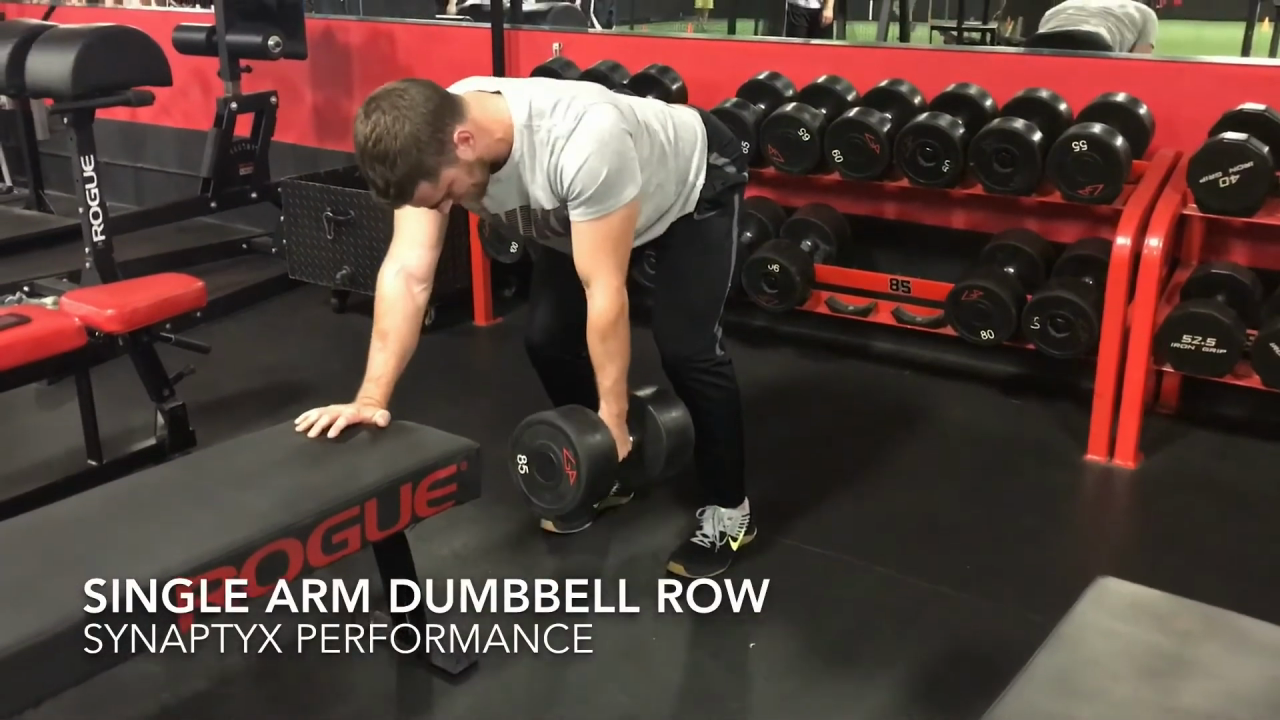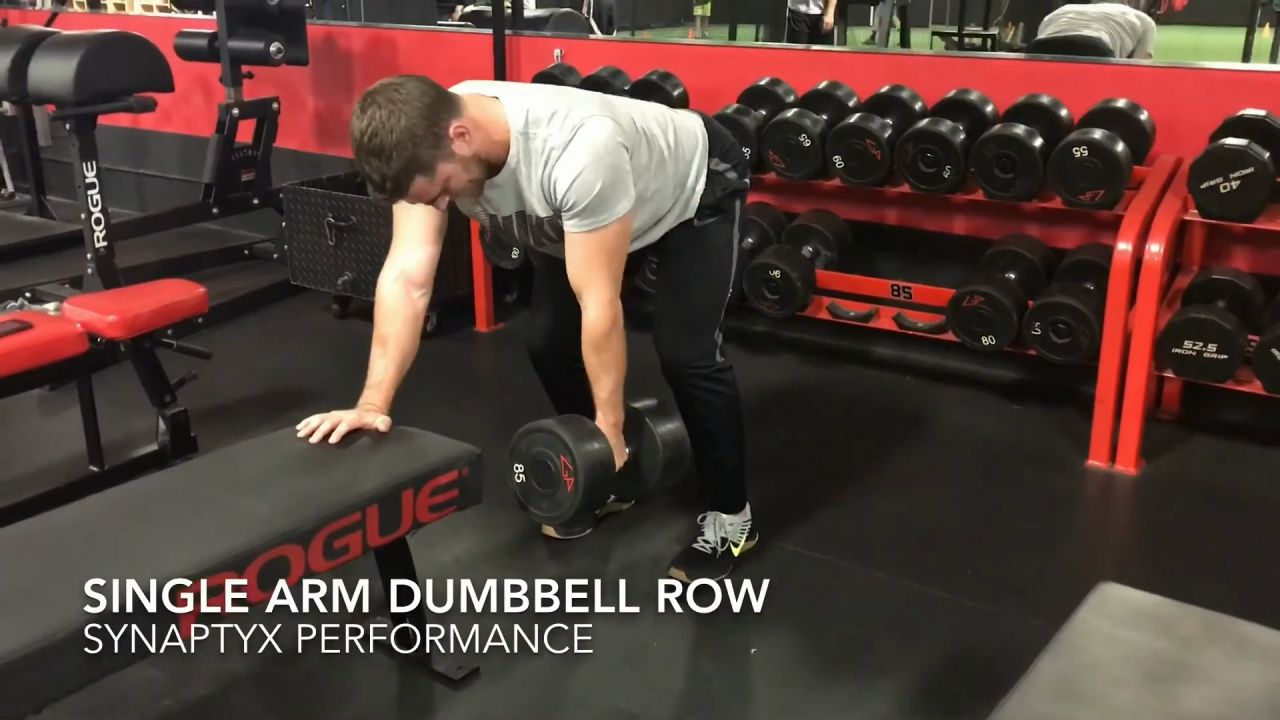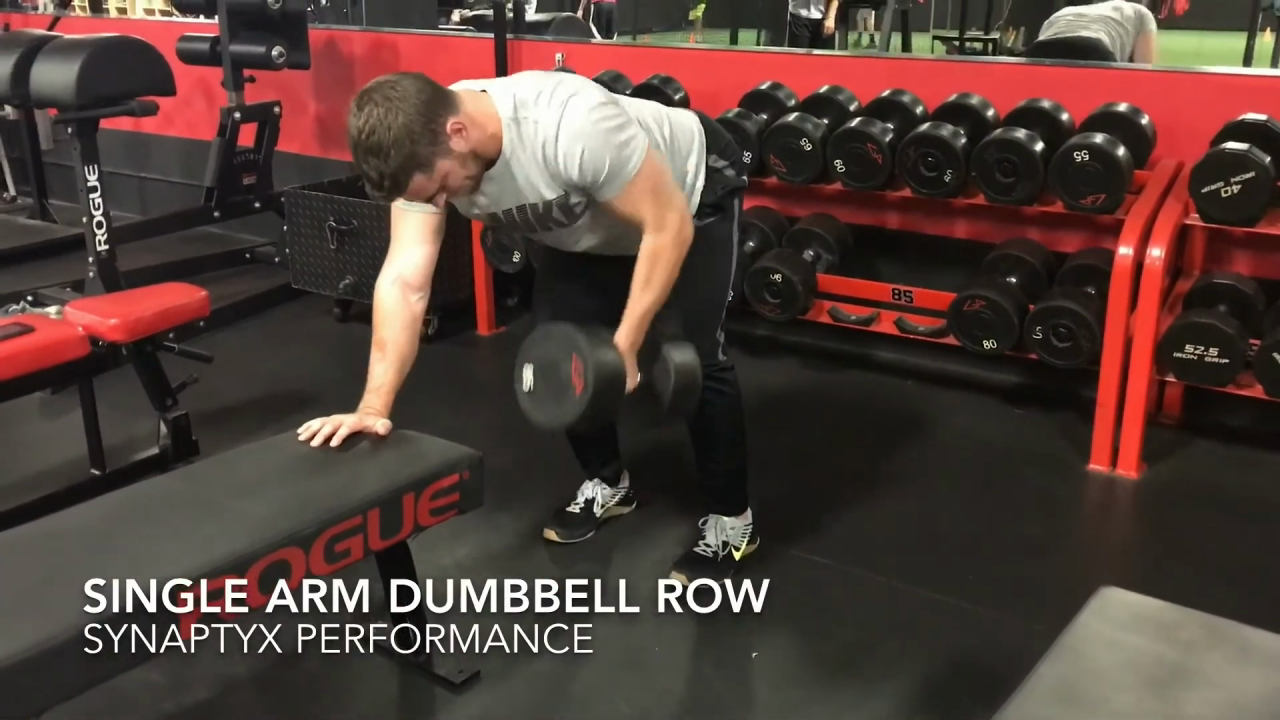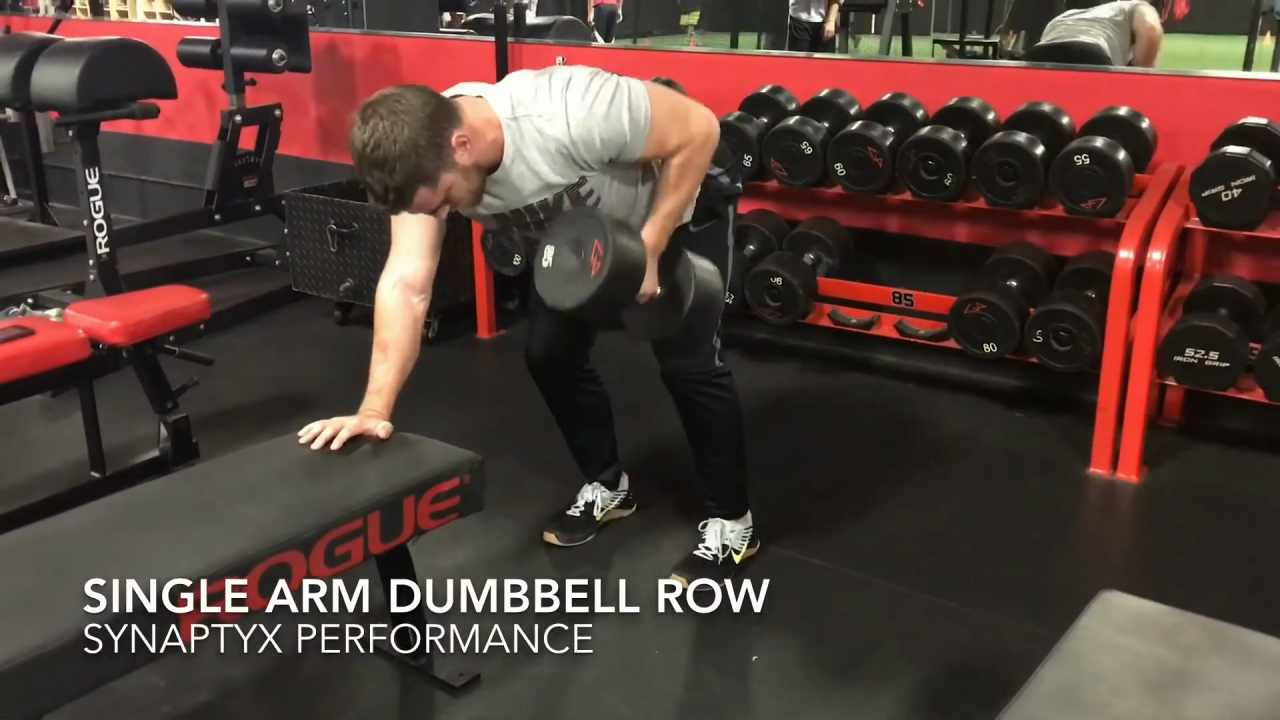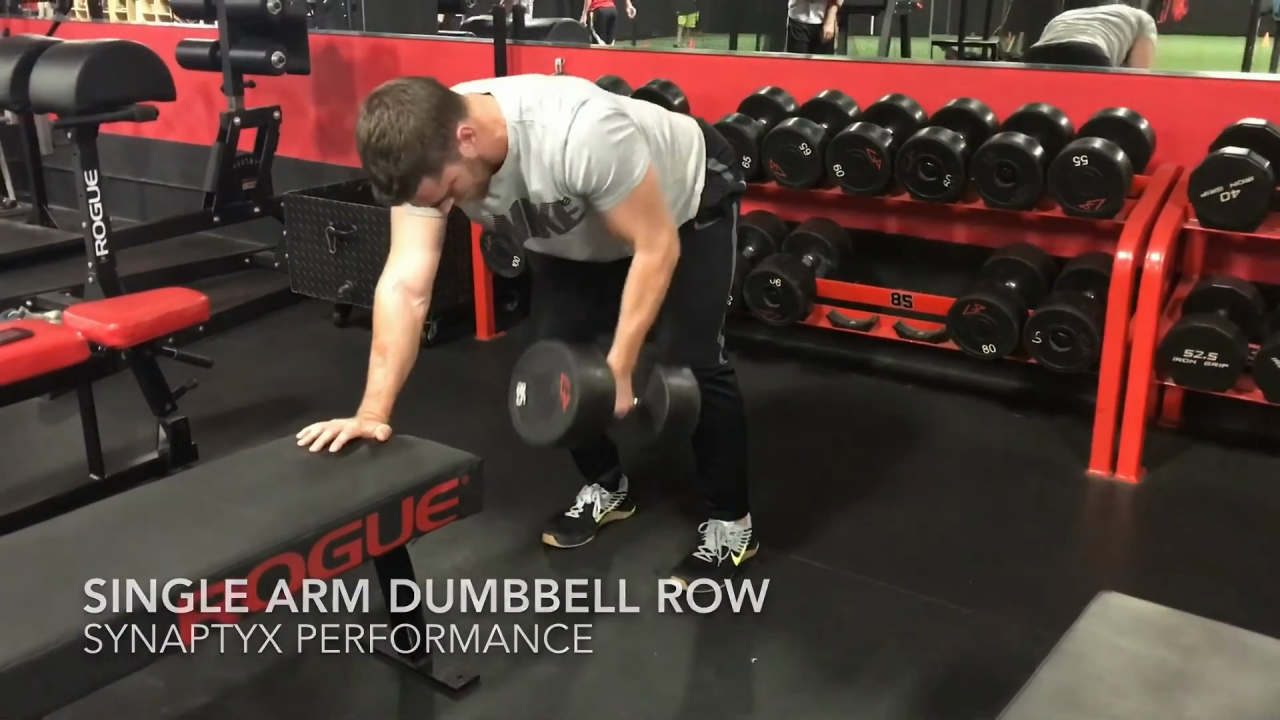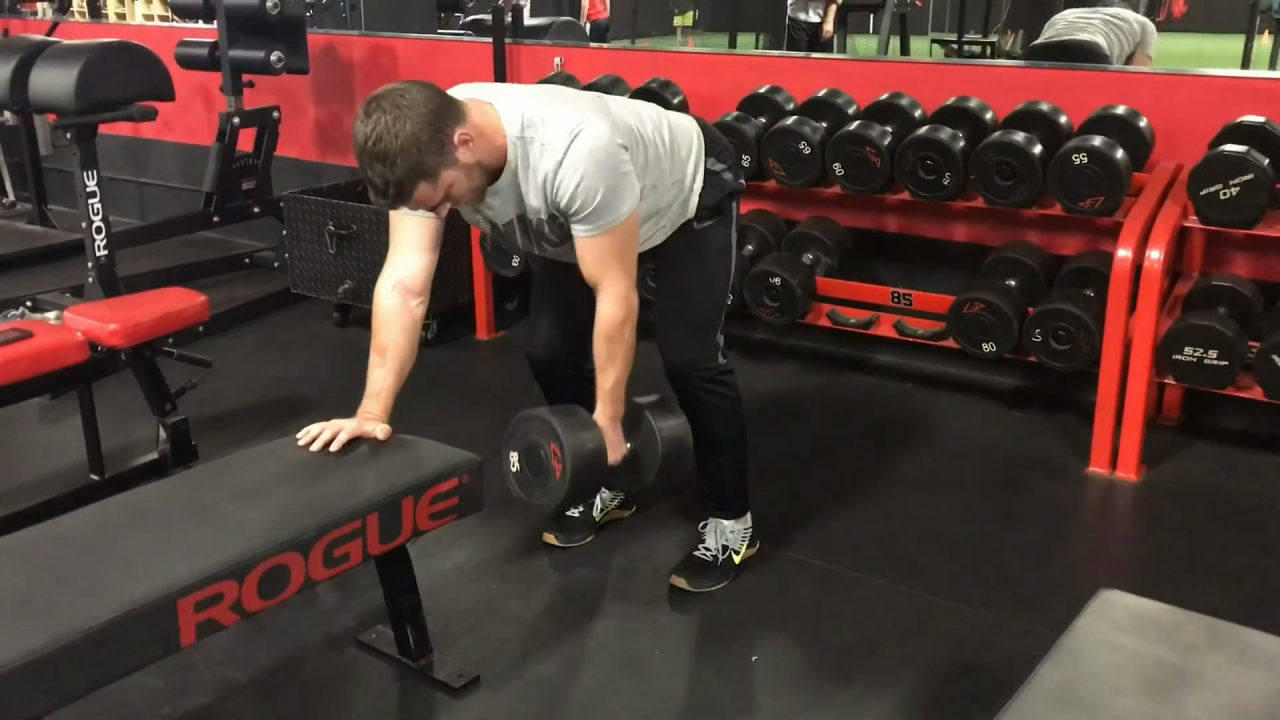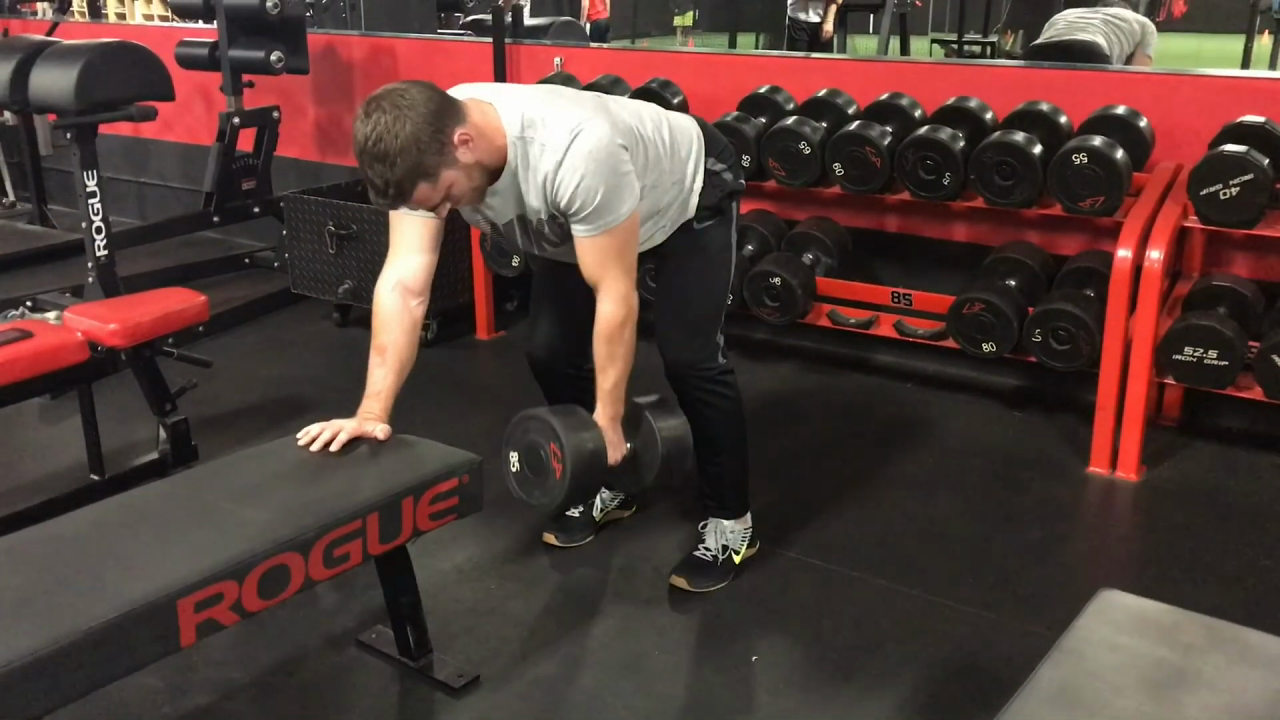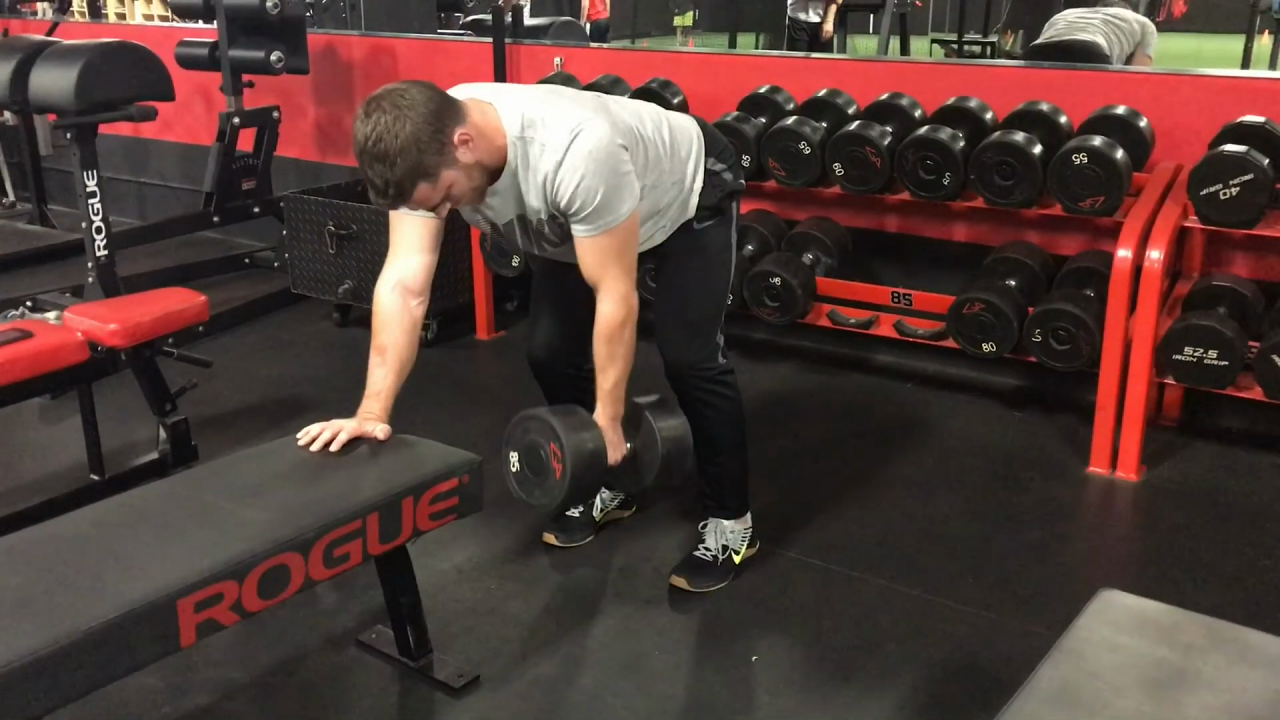
dt=0.4s
person 1, frame 1
left shoulder: (582, 140)
right shoulder: (429, 142)
left elbow: (605, 292)
right elbow: (408, 271)
left wrist: (614, 418)
right wrist: (372, 398)
left hip: (695, 181)
left knee: (684, 349)
right knee: (548, 340)
left ankle: (729, 510)
person 1, frame 2
left shoulder: (577, 150)
right shoulder: (424, 145)
left elbow: (600, 303)
right elbow: (407, 276)
left wrist: (610, 428)
right wrist: (373, 403)
left hip: (696, 185)
left knee: (685, 354)
right knee: (549, 345)
left ankle: (730, 517)
person 1, frame 3
left shoulder: (570, 127)
right shoulder: (422, 149)
left elbow: (669, 226)
right elbow: (405, 279)
left wrist: (627, 343)
right wrist: (373, 408)
left hip: (690, 200)
left knee: (690, 356)
left ankle: (731, 520)
right ankle: (608, 482)
person 1, frame 4
left shoulder: (574, 114)
right shoulder: (424, 154)
left elbow: (698, 130)
right elbow: (406, 283)
left wrist: (646, 250)
right wrist: (374, 409)
left hip: (684, 194)
left knee: (684, 363)
right knee: (549, 353)
left ankle: (731, 522)
right ankle: (607, 486)
person 1, frame 5
left shoulder: (579, 133)
right shoulder: (426, 149)
left elbow: (655, 250)
right elbow: (406, 283)
left wrist: (619, 368)
right wrist: (373, 412)
left hip: (689, 194)
left knee: (689, 358)
left ankle: (731, 524)
right ankle: (605, 487)
person 1, frame 6
left shoulder: (575, 154)
right shoulder: (423, 151)
left elbow: (615, 296)
right elbow: (404, 284)
left wrist: (607, 420)
right wrist: (372, 412)
left hip: (689, 192)
left knee: (687, 358)
right knee: (550, 352)
left ankle: (731, 522)
right ankle: (606, 488)
person 1, frame 7
left shoulder: (576, 154)
right shoulder: (423, 151)
left elbow: (615, 296)
right elbow: (404, 283)
left wrist: (607, 420)
right wrist: (372, 412)
left hip: (688, 192)
left knee: (687, 358)
right knee: (550, 353)
left ankle: (731, 522)
right ankle: (606, 488)
person 1, frame 8
left shoulder: (575, 153)
right shoulder: (423, 152)
left elbow: (615, 296)
right elbow: (404, 284)
left wrist: (607, 419)
right wrist: (372, 412)
left hip: (688, 192)
left knee: (687, 357)
right knee: (550, 352)
left ankle: (730, 521)
right ankle: (606, 487)
